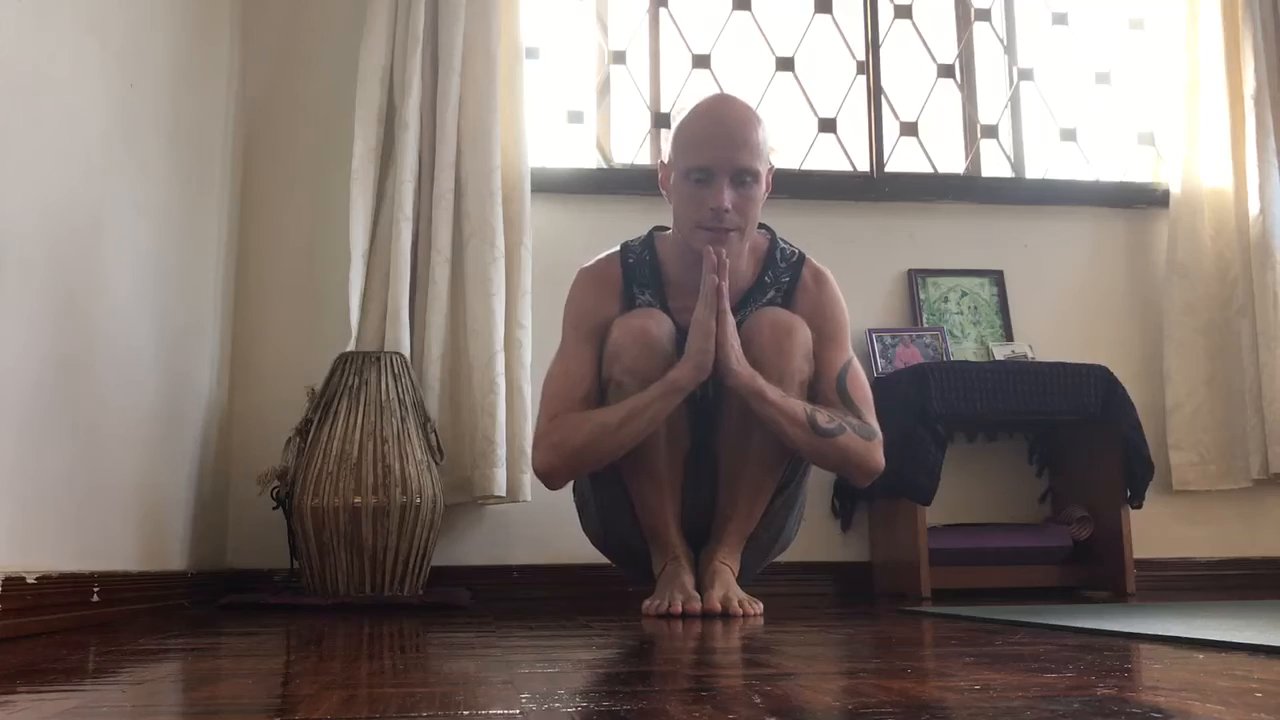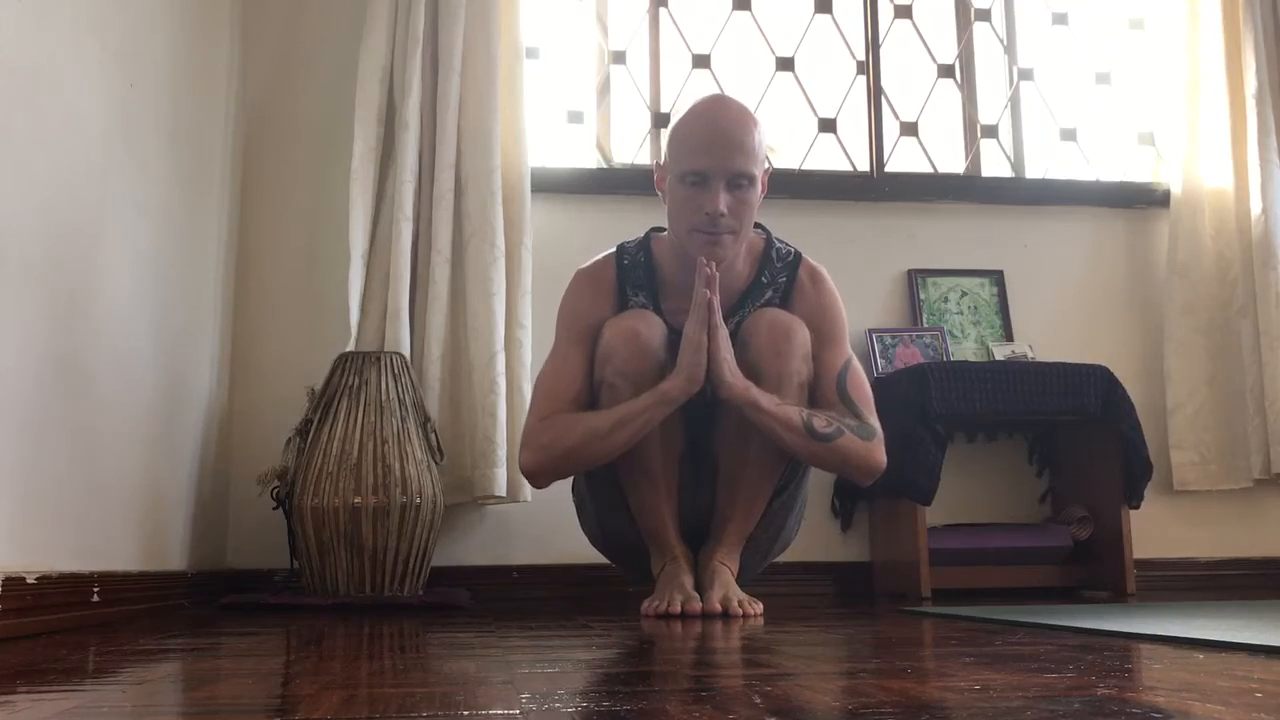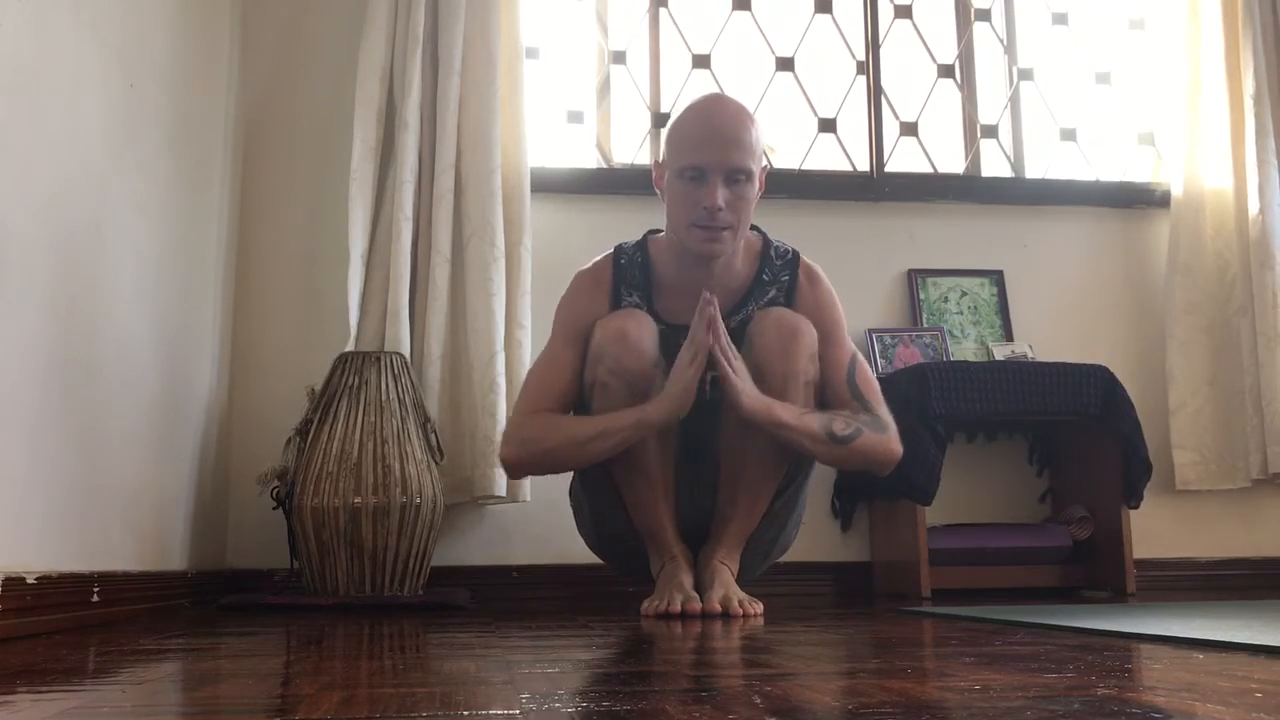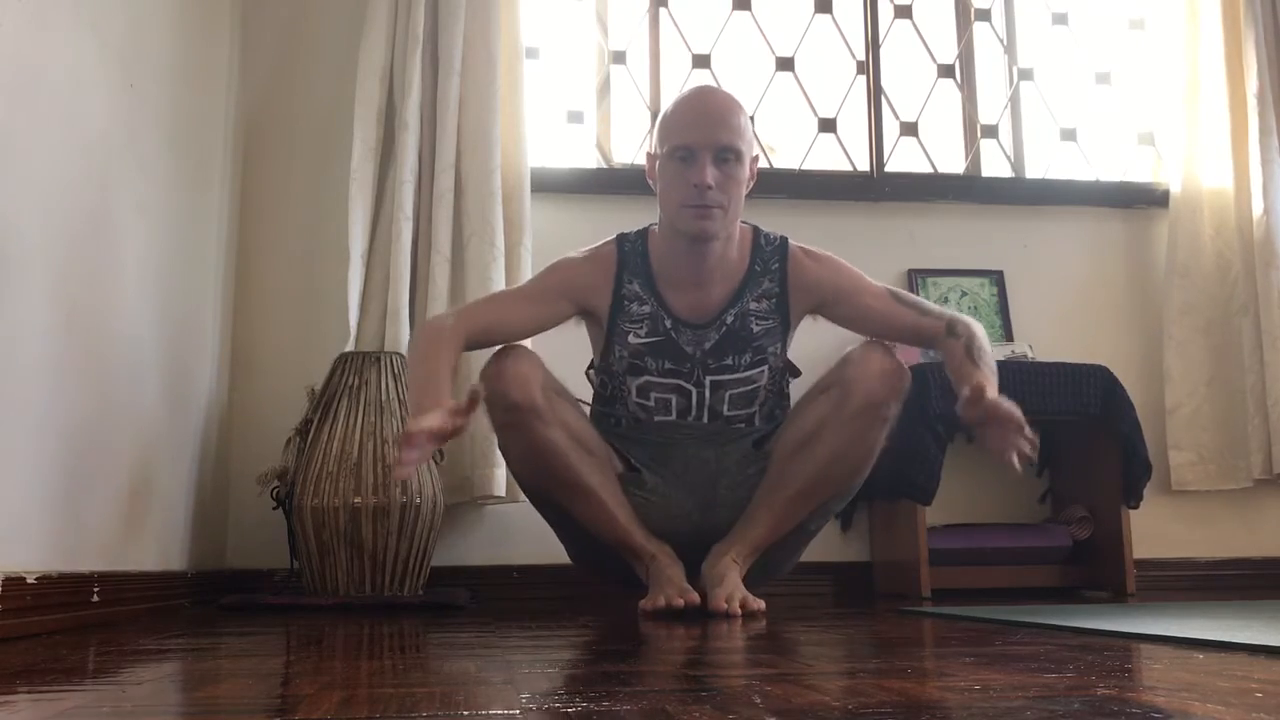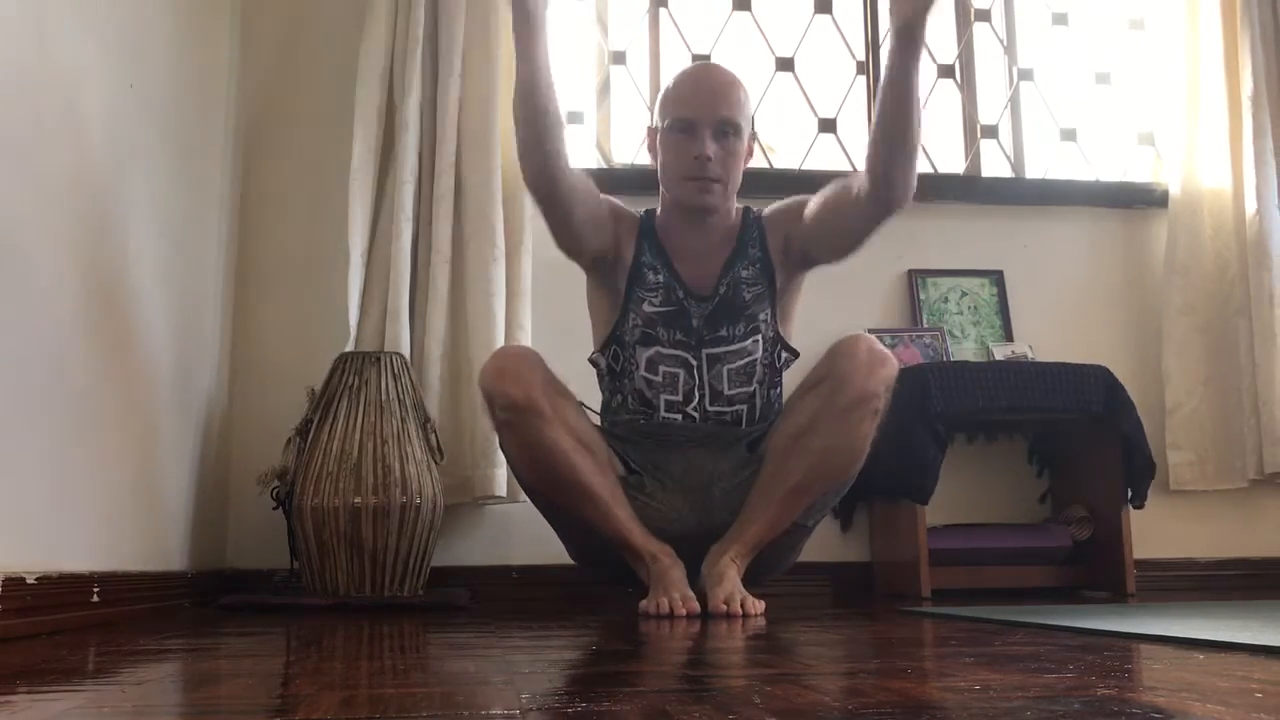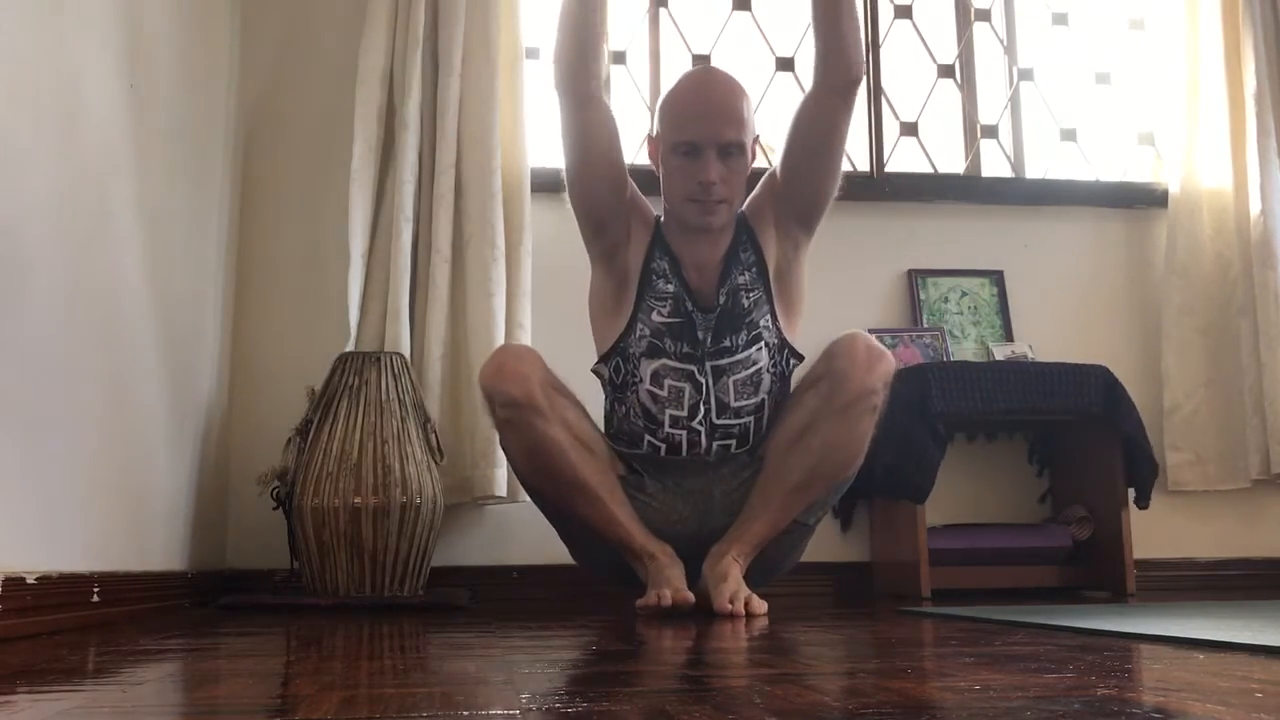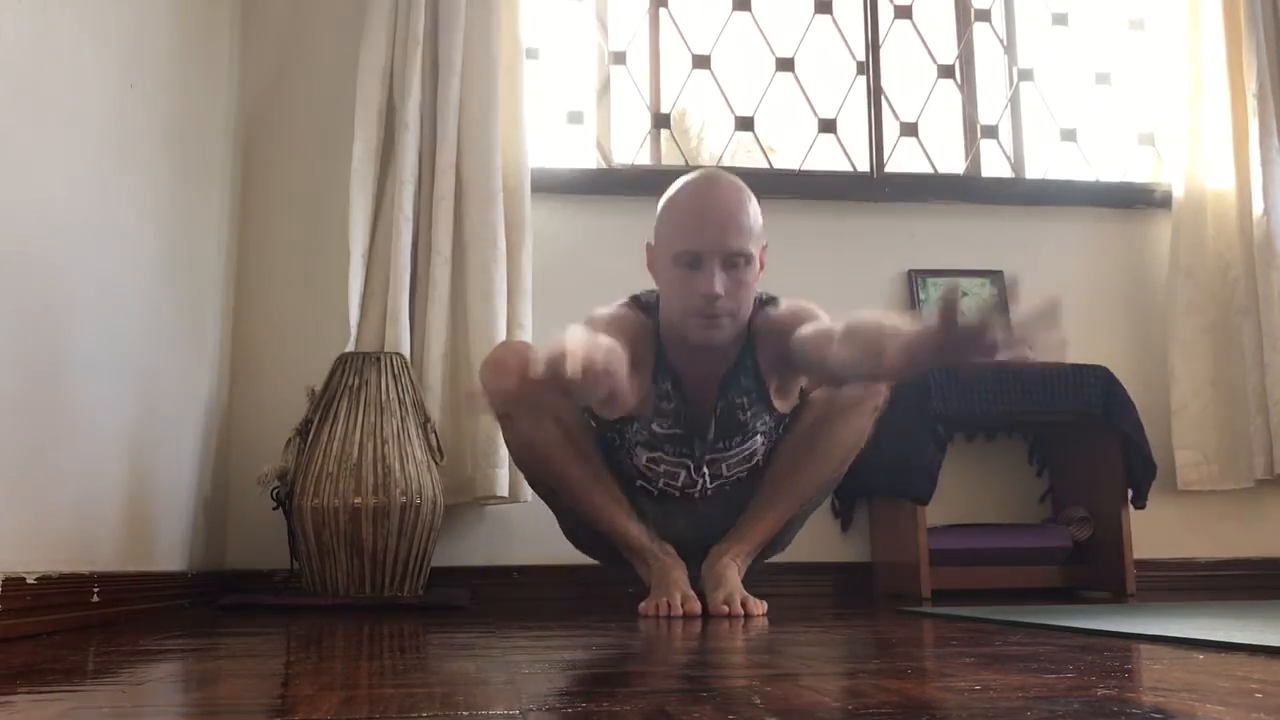
dt=0.7s
person 1, frame 1
left shoulder: (807, 286)
right shoulder: (606, 282)
left elbow: (867, 458)
right elbow: (551, 460)
left wrist: (744, 375)
right wrist: (683, 374)
left hip: (751, 519)
right hip: (636, 520)
left knee: (783, 332)
right knee: (638, 333)
left ankle: (723, 560)
right ankle: (671, 561)
person 1, frame 2
left shoulder: (803, 285)
right shoulder: (602, 283)
left elbow: (868, 455)
right elbow: (538, 457)
left wrist: (739, 386)
right wrist: (676, 385)
left hip: (751, 521)
right hip: (636, 521)
left knee: (780, 333)
right knee: (631, 335)
left ankle: (722, 560)
right ankle: (670, 562)
person 1, frame 3
left shoulder: (800, 285)
right shoulder: (600, 285)
left elbow: (883, 446)
right elbow: (519, 449)
left wrist: (757, 403)
right wrist: (658, 409)
left hip: (752, 521)
right hip: (632, 523)
left knee: (787, 331)
right knee: (622, 334)
left ankle: (722, 558)
right ankle: (668, 560)
person 1, frame 4
left shoulder: (795, 272)
right shoulder: (601, 273)
left elbow: (956, 332)
right elbow: (444, 331)
left wrist: (979, 387)
right wrist: (434, 400)
left hip: (757, 516)
right hip: (623, 514)
left knee: (879, 371)
right knee: (510, 376)
left ankle: (732, 559)
right ankle: (652, 559)
person 1, frame 5
left shoulder: (781, 237)
right shoulder: (615, 239)
left elbow: (886, 194)
right elbow: (548, 181)
left hip: (758, 507)
right hip: (626, 505)
left knee: (868, 363)
right knee: (507, 374)
left ankle: (731, 555)
right ankle: (653, 557)
person 1, frame 6
left shoulder: (777, 234)
right shoulder: (623, 240)
left elbow: (839, 82)
right elbow: (578, 94)
left hip: (760, 516)
right hip: (628, 515)
left knee: (864, 363)
right knee: (509, 373)
left ankle: (732, 558)
right ankle: (654, 559)
person 1, frame 7
left shoulder: (782, 331)
right shoulder: (630, 327)
left elbow: (846, 344)
right elbow: (598, 346)
left wrist: (923, 342)
right wrist: (575, 355)
left hip: (750, 521)
right hip: (631, 521)
left knee: (884, 368)
right knee: (510, 369)
left ankle: (731, 558)
right ankle: (656, 561)
